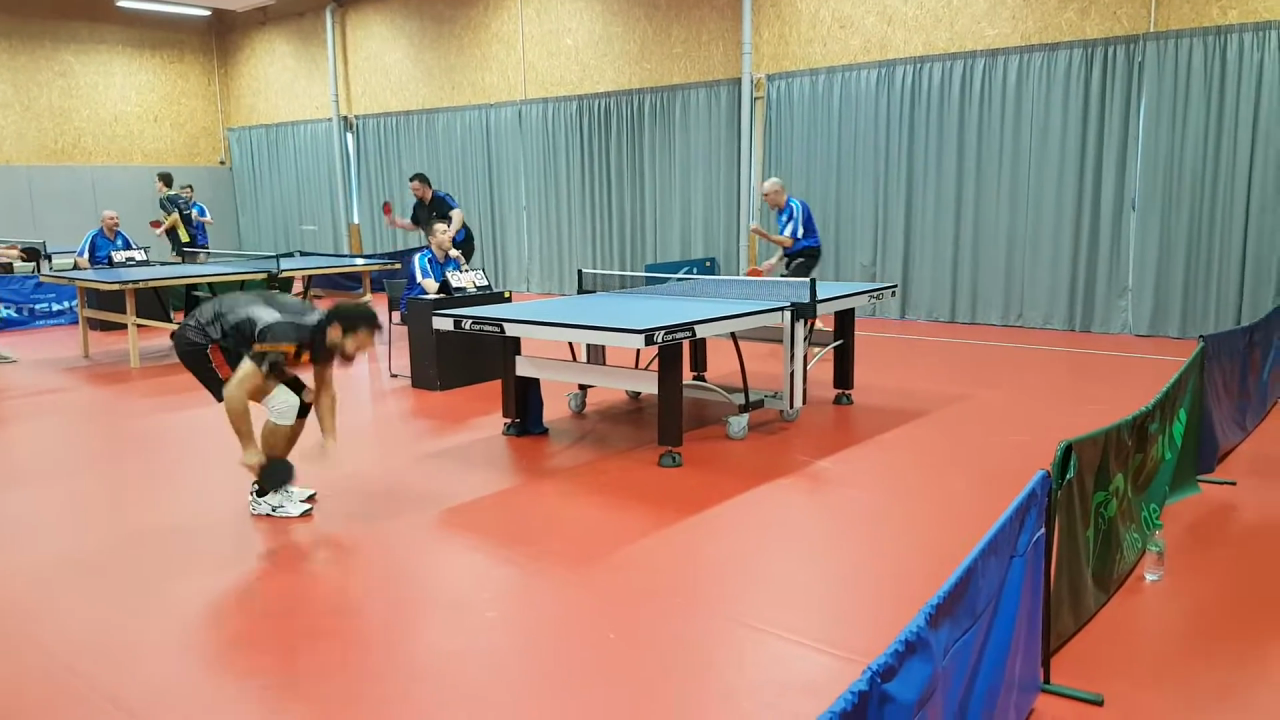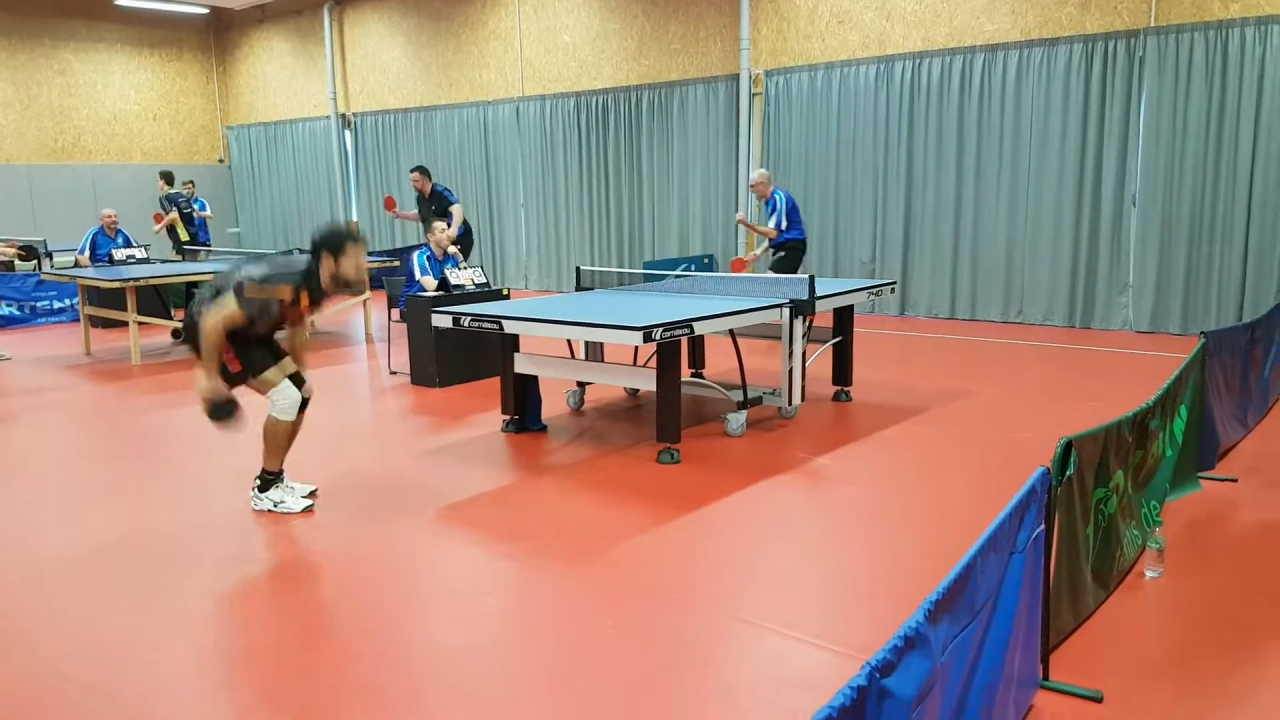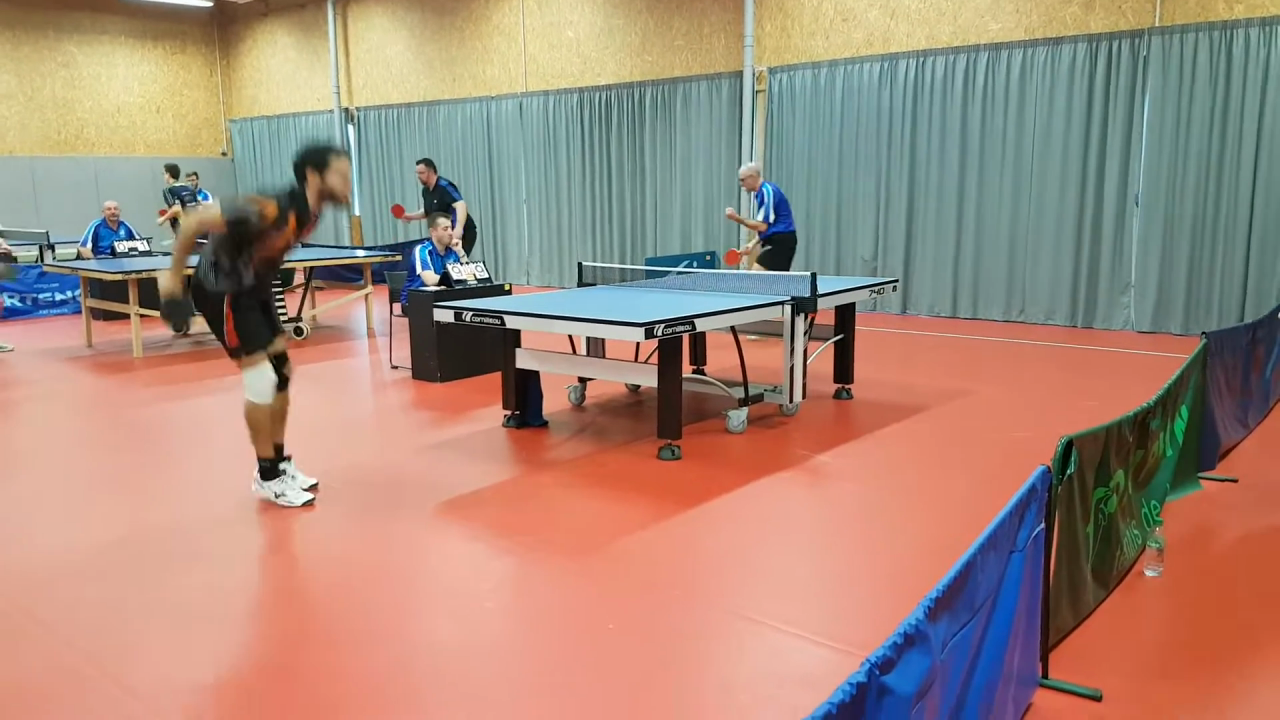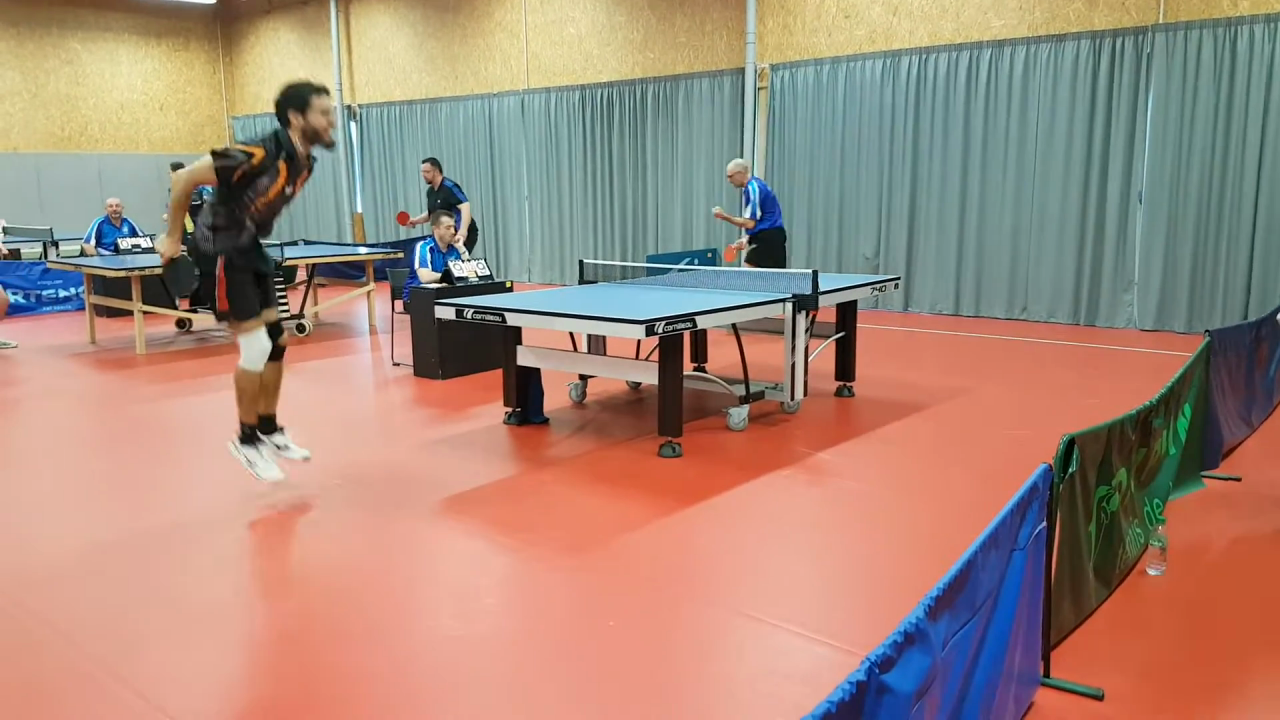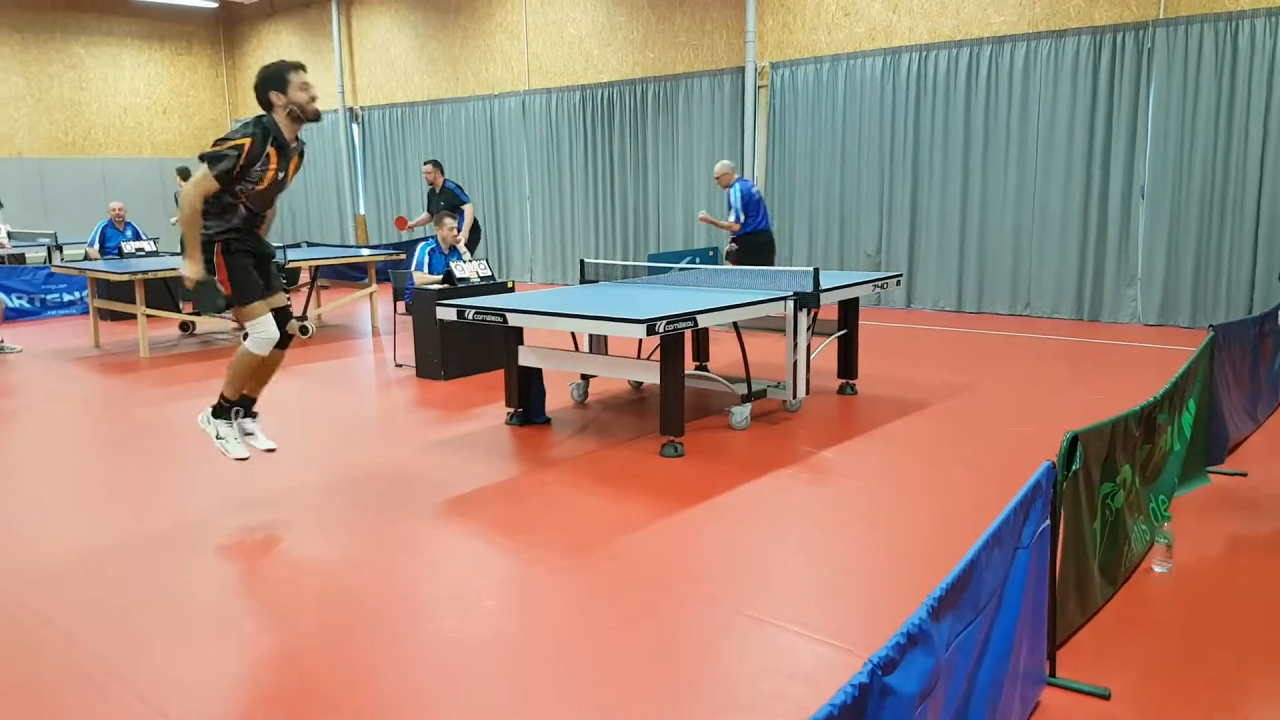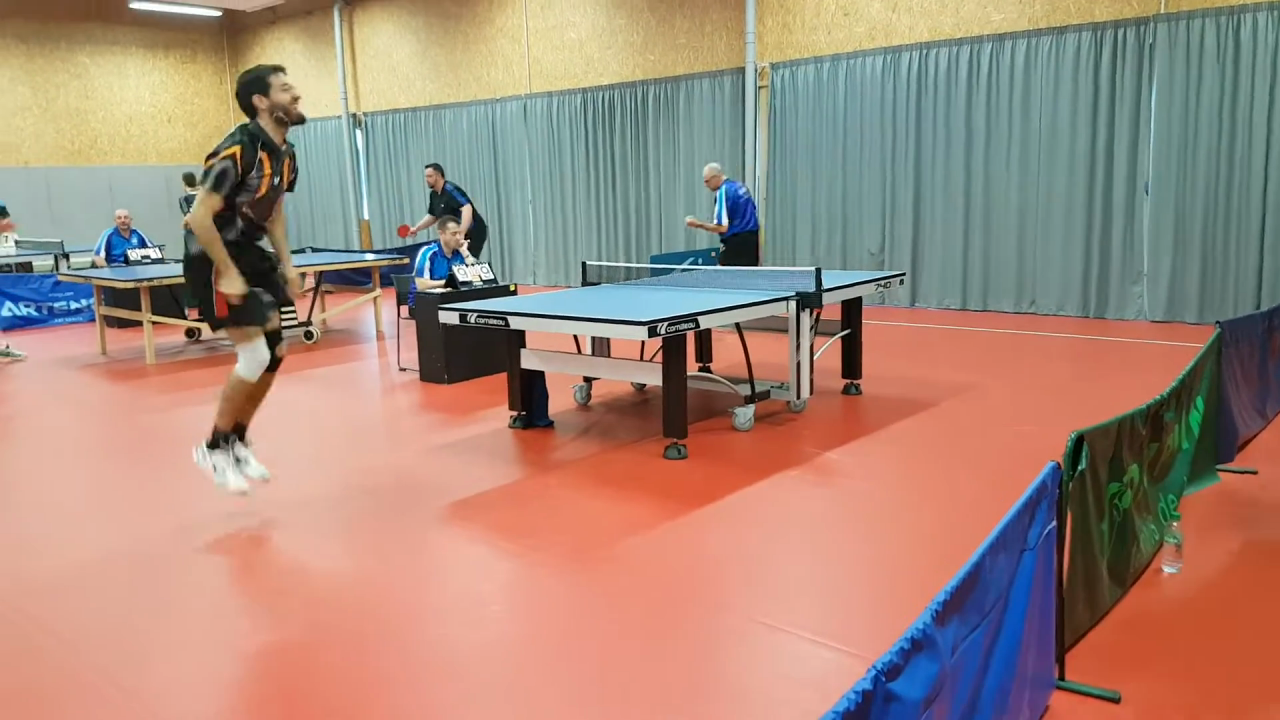
dt=0.1s
person 1, frame 1
left shoulder: (324, 334)
right shoulder: (288, 341)
left elbow: (326, 391)
right elbow: (236, 397)
left wrist: (330, 440)
right wrist: (249, 449)
left hip: (234, 341)
right hip: (199, 340)
left knee: (303, 399)
right knee: (282, 404)
left ankle: (275, 485)
right ankle: (265, 494)
person 1, frame 2
left shoulder: (318, 285)
right shoulder: (283, 288)
left elbow: (298, 327)
right elbow: (214, 321)
left wrist: (299, 363)
right wrist: (208, 374)
left hip: (246, 327)
right hip: (214, 323)
left knee: (300, 393)
right knee: (286, 397)
left ankle: (274, 474)
right ankle: (267, 487)
person 1, frame 3
left shoulder: (309, 214)
right shoulder: (272, 211)
right elbow: (194, 222)
right wrist: (175, 275)
left hip: (252, 287)
right hip: (223, 289)
left knee: (281, 374)
right knee: (263, 380)
left ankle: (279, 463)
right ankle: (268, 477)
person 1, frame 4
left shoulder: (303, 163)
right shoulder: (259, 155)
right elbow: (185, 178)
right wrist: (173, 236)
left hip: (249, 247)
right hip: (223, 251)
left knee: (276, 342)
right knee: (257, 346)
left ankle: (268, 431)
right ankle: (248, 439)
person 1, frame 5
left shoulder: (294, 146)
right shoulder: (247, 141)
right elbow: (191, 194)
right wrist: (193, 256)
left hip: (249, 240)
right hip: (222, 239)
left knee: (283, 331)
right knee: (264, 333)
left ankle: (243, 413)
right ankle: (220, 413)
person 1, frame 6
left shoulder: (286, 154)
right shoulder: (238, 150)
right elbow: (200, 216)
left wrist: (287, 264)
right wrist: (227, 273)
left hip: (253, 254)
right hip: (223, 258)
left knee: (274, 354)
right knee: (255, 357)
left ankle: (236, 440)
right ankle: (215, 446)
